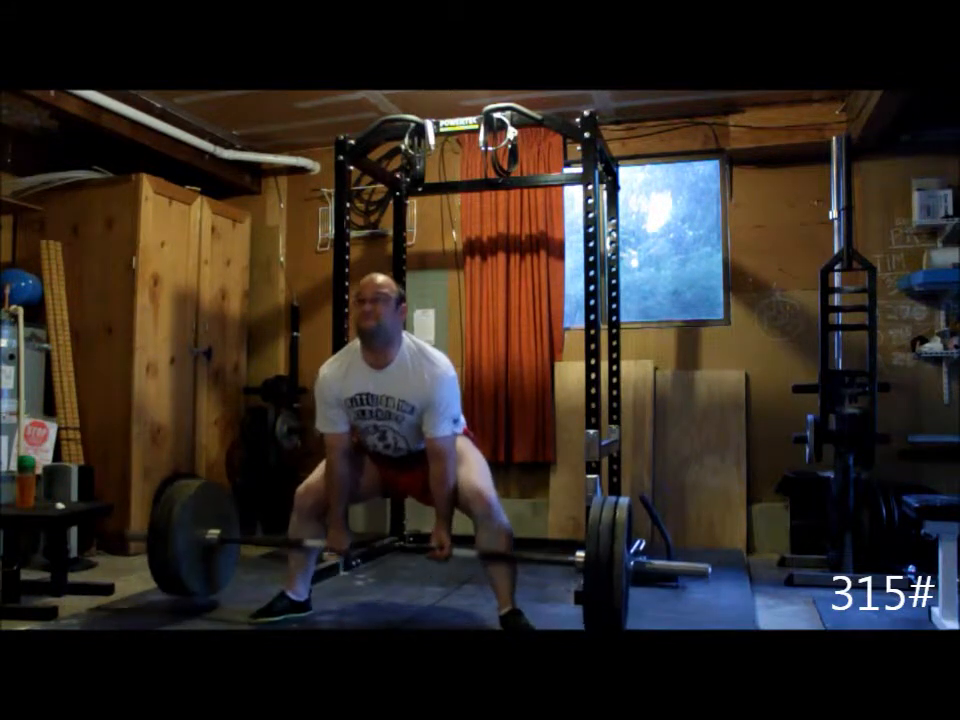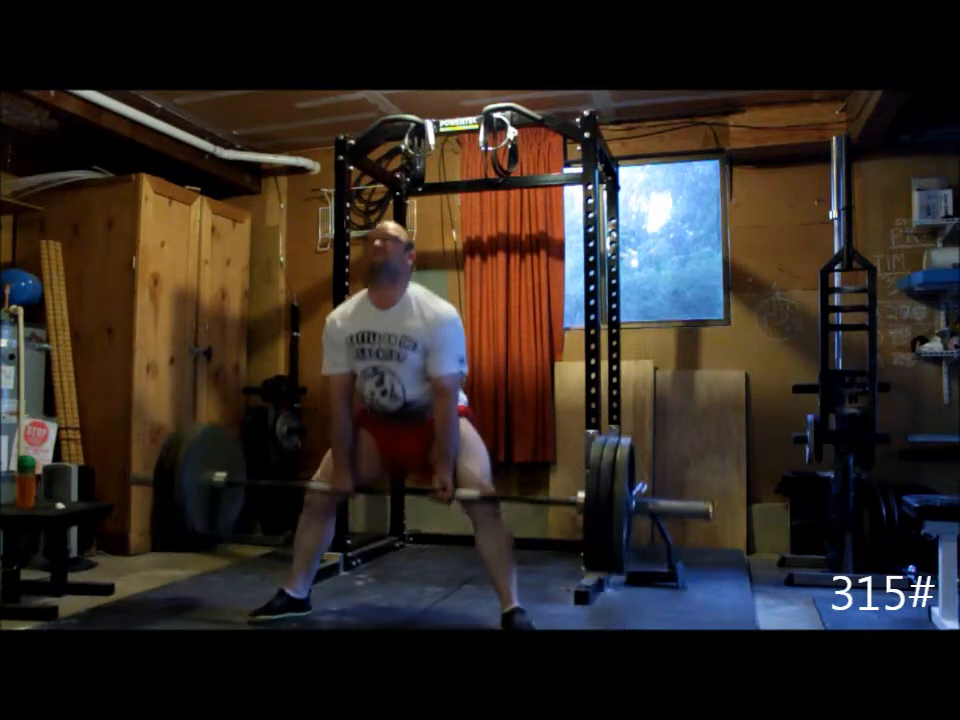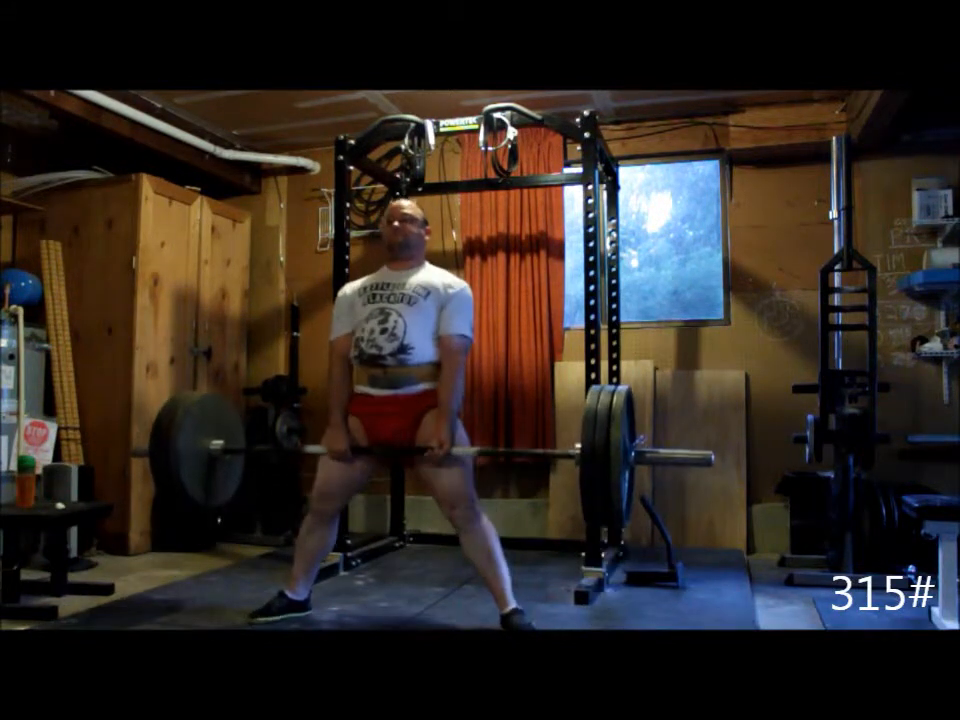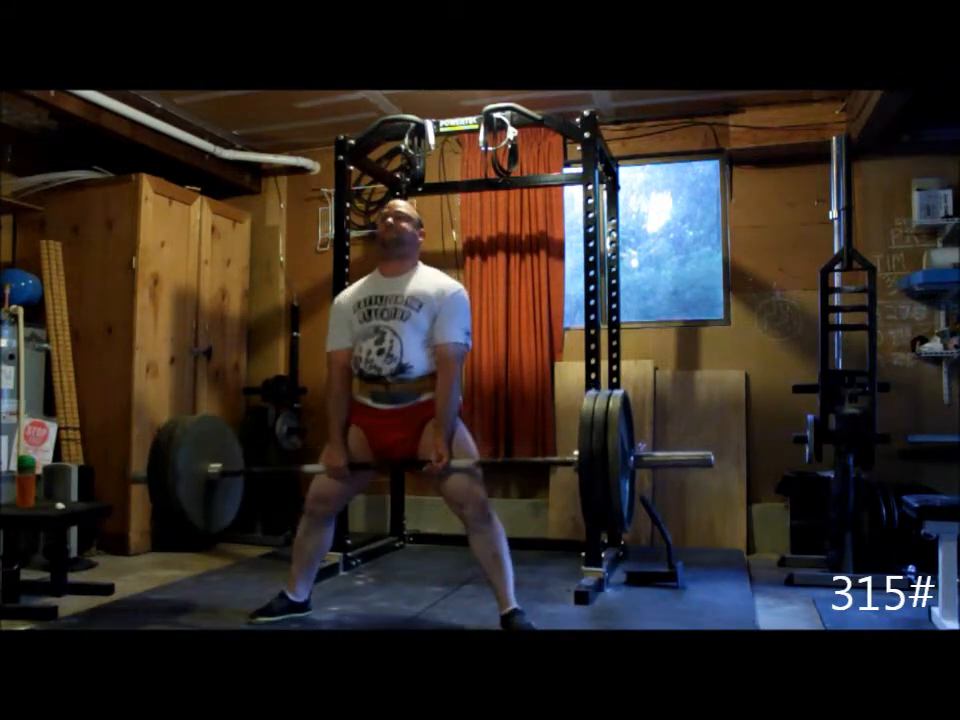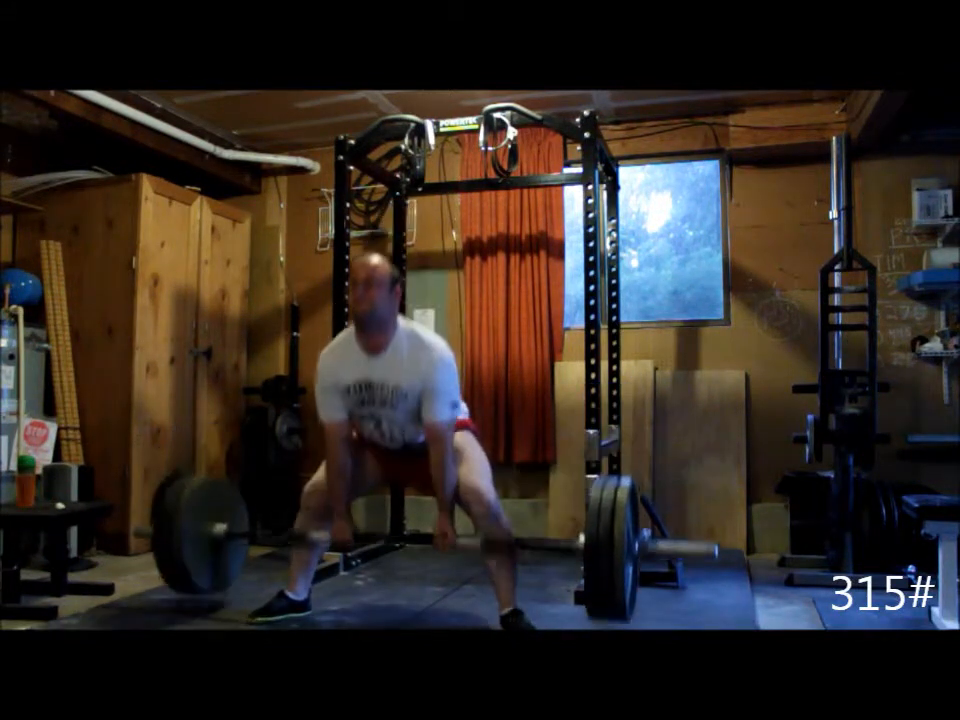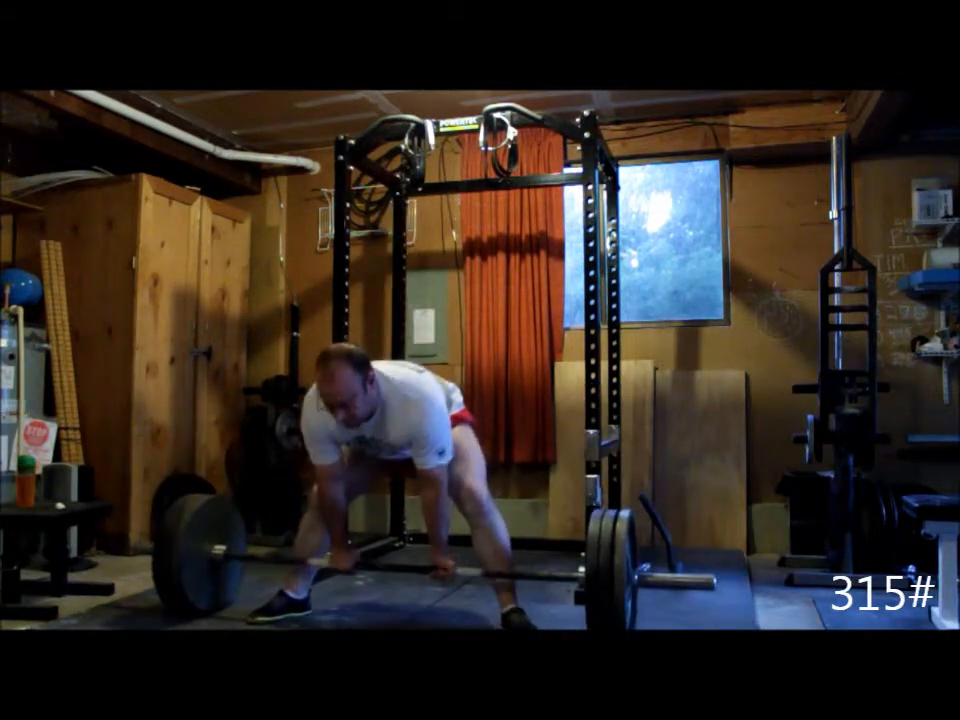
dt=0.5s
person 1, frame 1
left shoulder: (434, 371)
right shoulder: (333, 375)
left elbow: (440, 456)
right elbow: (339, 454)
left wrist: (442, 526)
right wrist: (337, 524)
left hip: (441, 445)
right hip: (374, 452)
left knee: (483, 501)
right knee: (306, 499)
left ankle: (509, 612)
right ankle: (295, 596)
person 1, frame 2
left shoulder: (438, 317)
right shoulder: (341, 320)
left elbow: (446, 397)
right elbow: (340, 398)
left wrist: (445, 469)
right wrist: (341, 468)
left hip: (435, 421)
right hip: (376, 423)
left knee: (483, 502)
right knee: (318, 496)
left ankle: (512, 610)
right ankle: (294, 594)
person 1, frame 3
left shoulder: (449, 287)
right shoulder: (354, 291)
left elbow: (454, 358)
right elbow: (340, 360)
left wrist: (445, 423)
right wrist: (337, 425)
left hip: (423, 403)
right hip: (364, 405)
left knee: (463, 509)
right knee: (322, 503)
left ankle: (510, 609)
right ankle: (295, 595)
person 1, frame 4
left shoulder: (444, 290)
right shoulder: (349, 299)
left elbow: (449, 366)
right elbow: (339, 372)
left wrist: (442, 436)
right wrist: (336, 441)
left hip: (427, 411)
right hip: (368, 414)
left knee: (474, 505)
right knee: (319, 501)
left ankle: (511, 611)
right ankle: (295, 596)
person 1, frame 5
left shoulder: (430, 354)
right shoulder: (332, 359)
left elbow: (439, 440)
right elbow: (338, 441)
left wrist: (444, 514)
right wrist: (340, 514)
left hip: (442, 436)
right hip: (375, 445)
left knee: (483, 502)
right knee: (315, 497)
left ankle: (510, 613)
right ankle: (295, 596)
person 1, frame 6
left shoulder: (422, 402)
right shoulder: (314, 409)
left elbow: (433, 485)
right elbow: (331, 483)
left wrist: (439, 550)
right wrist: (339, 546)
left hip: (445, 418)
left knee: (475, 497)
right knee: (319, 496)
left ankle: (511, 609)
right ankle: (295, 595)
